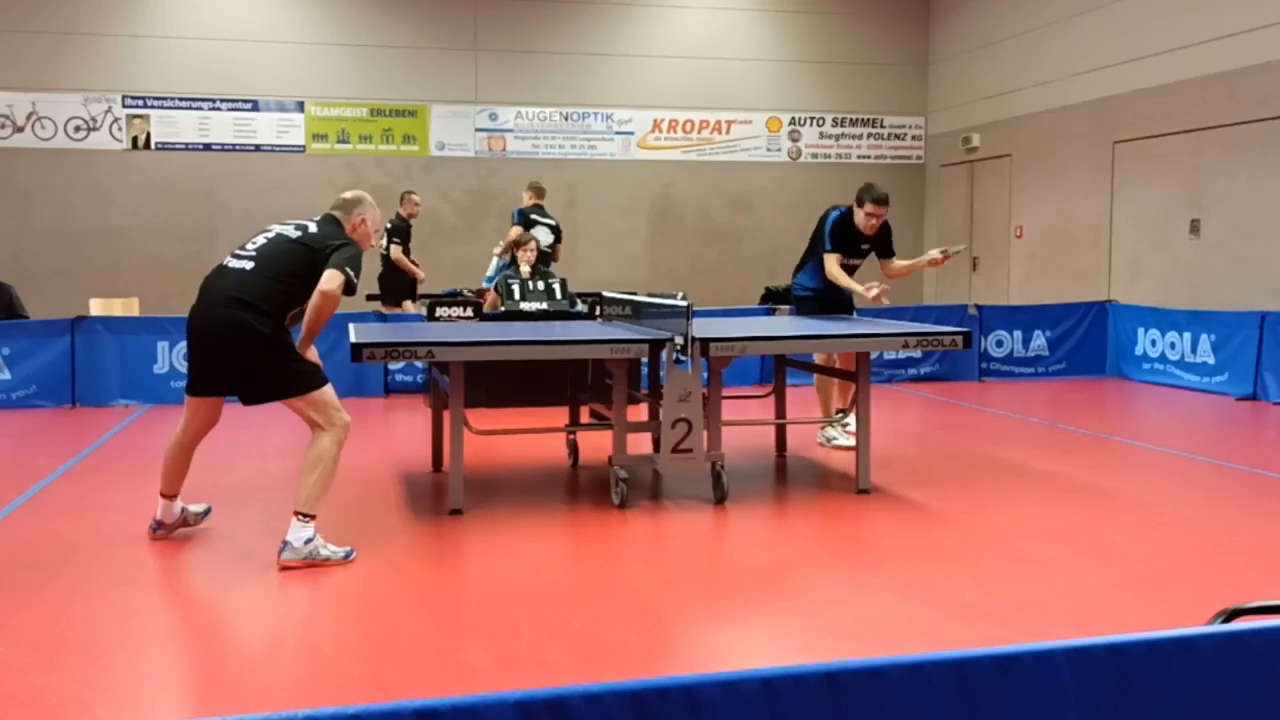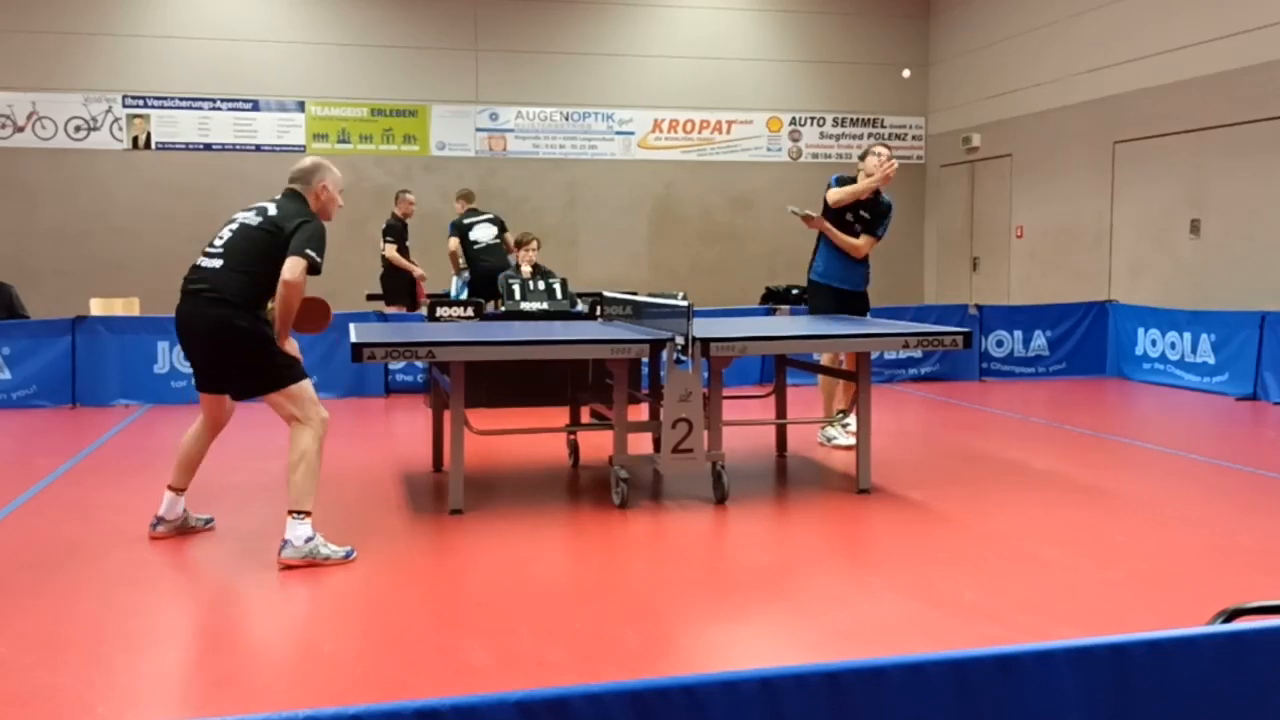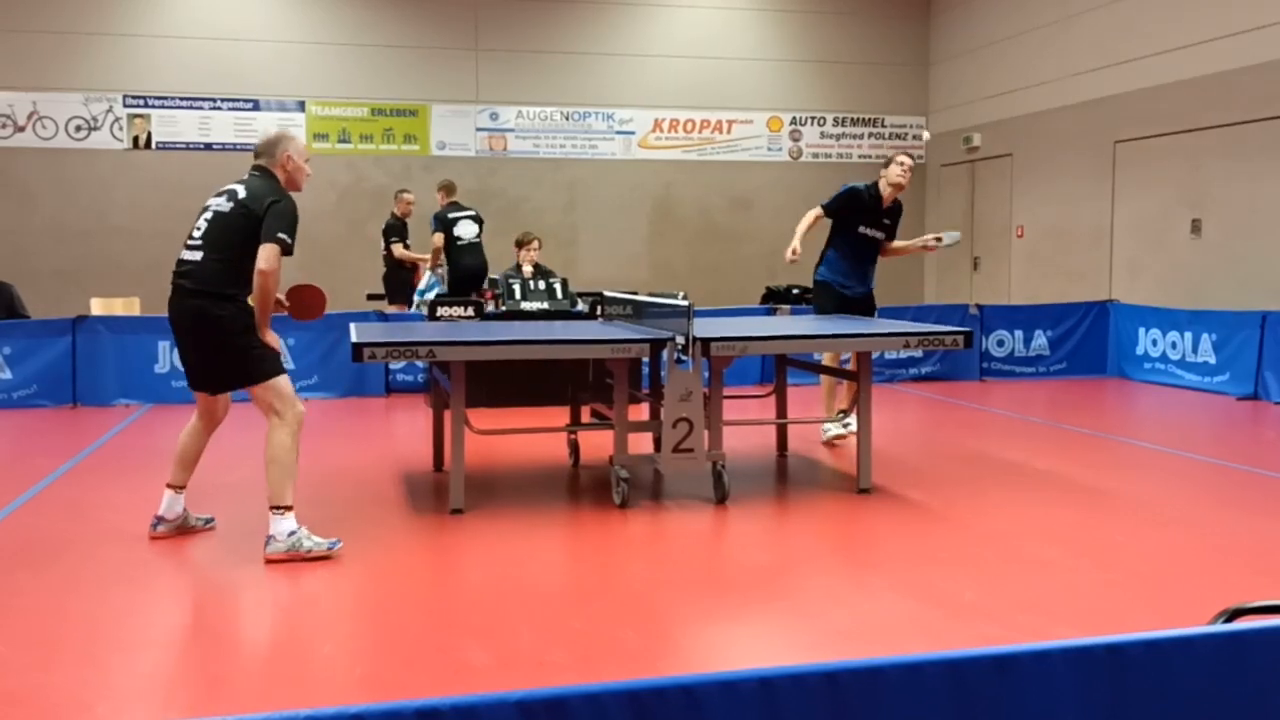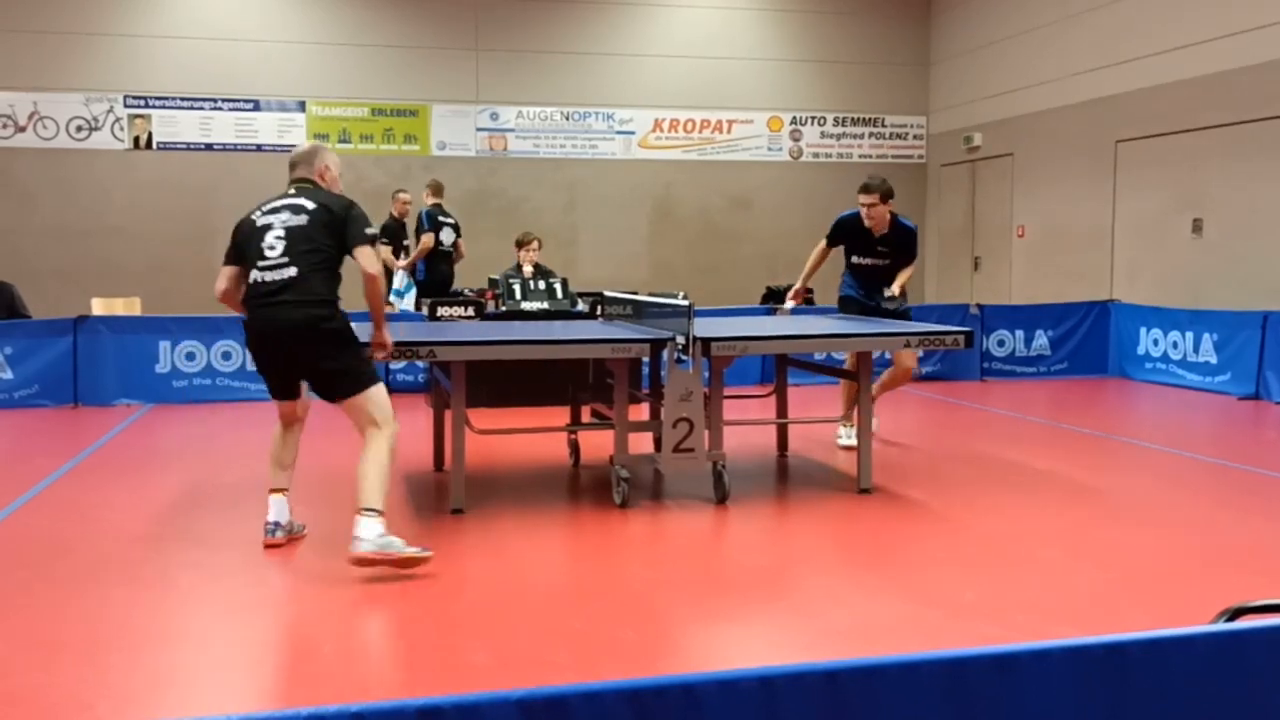
dt=0.4s
person 1, frame 1
left shoulder: (291, 231)
right shoulder: (345, 248)
right elbow: (328, 290)
right wrist: (304, 344)
left hip: (205, 316)
right hip: (247, 326)
left knee: (196, 423)
right knee: (333, 422)
left ankle: (167, 515)
right ankle: (300, 539)
person 1, frame 2
left shoulder: (258, 211)
right shoulder: (307, 224)
right elbow: (290, 279)
left wrist: (270, 317)
right wrist: (282, 335)
left hip: (191, 313)
right hip: (229, 321)
left knee: (214, 416)
right knee: (310, 419)
left ankle: (170, 513)
right ankle: (299, 537)
person 1, frame 3
left shoulder: (231, 193)
right shoulder: (278, 202)
right elbow: (265, 267)
left wrist: (262, 299)
right wrist: (262, 327)
left hip: (186, 307)
right hip: (218, 314)
left knee: (210, 412)
right knee: (286, 412)
left ankle: (170, 512)
right ankle: (283, 531)
person 1, frame 4
left shoulder: (253, 218)
right shoulder: (340, 208)
left elbow: (224, 290)
right elbow: (371, 270)
right wrist: (380, 327)
left hip: (262, 328)
right hip: (316, 325)
left knee: (290, 417)
right knee: (379, 425)
left ankle: (277, 518)
right ankle: (370, 534)
person 2, frame 1
left shoulder: (882, 230)
right shoulder: (835, 219)
left elbow: (890, 268)
right elbow: (832, 269)
left wrist: (924, 261)
right wrist: (863, 291)
left hip: (839, 295)
right hip: (810, 293)
left knee: (847, 357)
right knee: (826, 354)
left ankle: (843, 414)
right ankle: (828, 427)
person 2, frame 2
left shoulder: (883, 205)
right shoulder: (839, 182)
left elbow: (861, 249)
right elbow: (834, 200)
left wrist: (825, 227)
right wrist: (875, 180)
left hip: (856, 288)
right hip: (825, 283)
left knee: (856, 354)
right knee: (832, 351)
left ankle: (844, 413)
right ankle: (827, 426)
person 2, frame 3
left shoulder: (896, 209)
right shoulder: (855, 194)
right elbow: (814, 213)
left wrist: (918, 244)
right wrist: (796, 240)
left hip: (862, 289)
right hip: (831, 282)
left ankle: (847, 413)
right ankle: (830, 421)
person 2, frame 4
left shoulder: (906, 231)
right shoulder: (848, 222)
left elbow: (908, 265)
right elbow: (825, 247)
left wrist: (898, 285)
right wrist: (802, 282)
left hip: (890, 302)
right hip: (856, 298)
left knee: (907, 368)
right knee: (857, 354)
left ankle: (869, 397)
right ankle: (846, 423)
